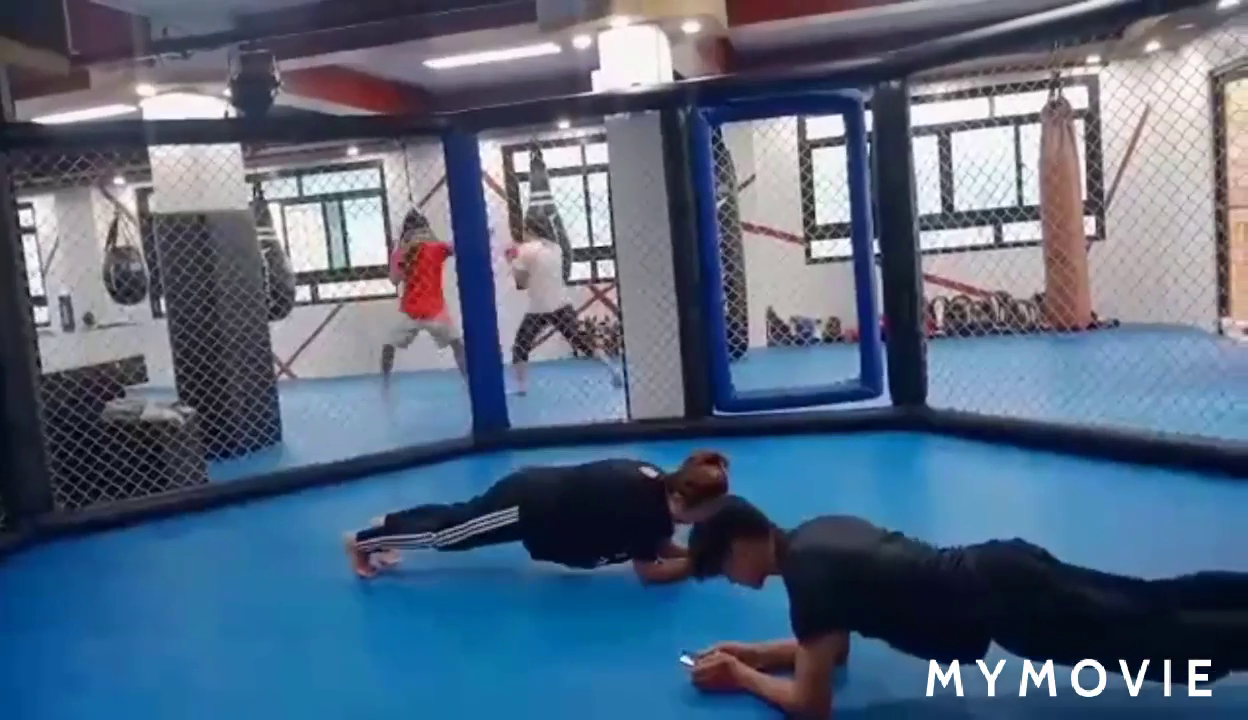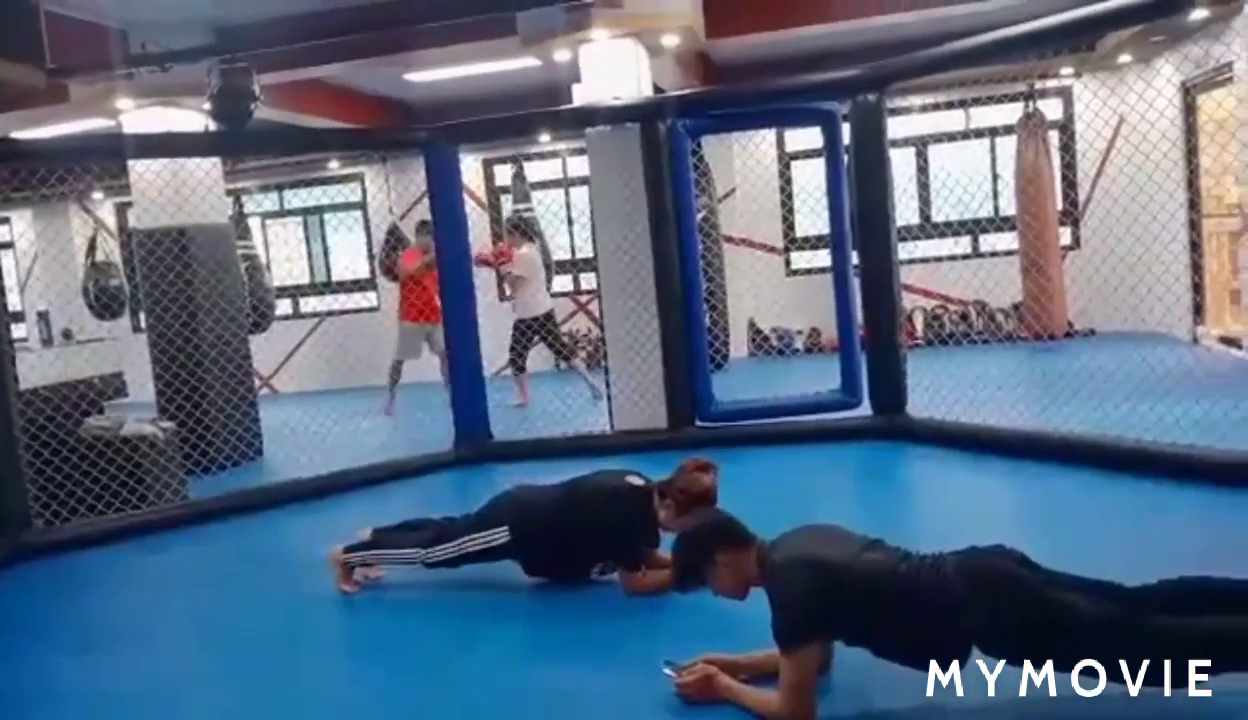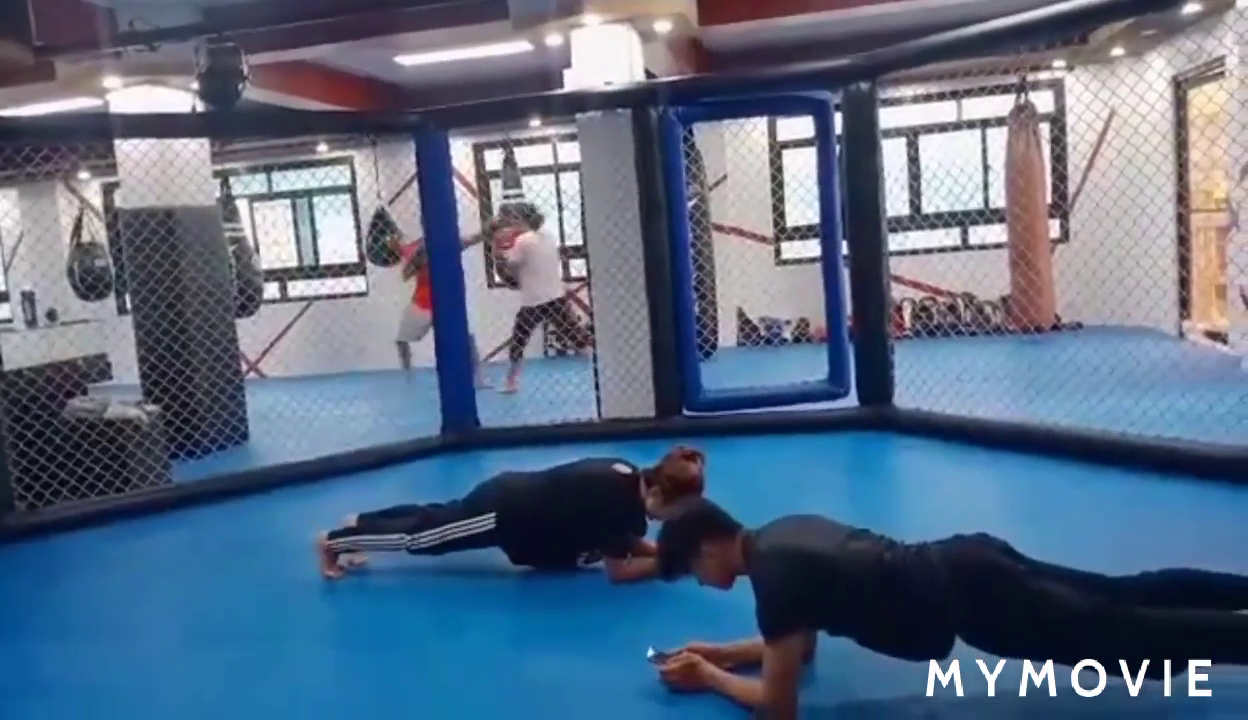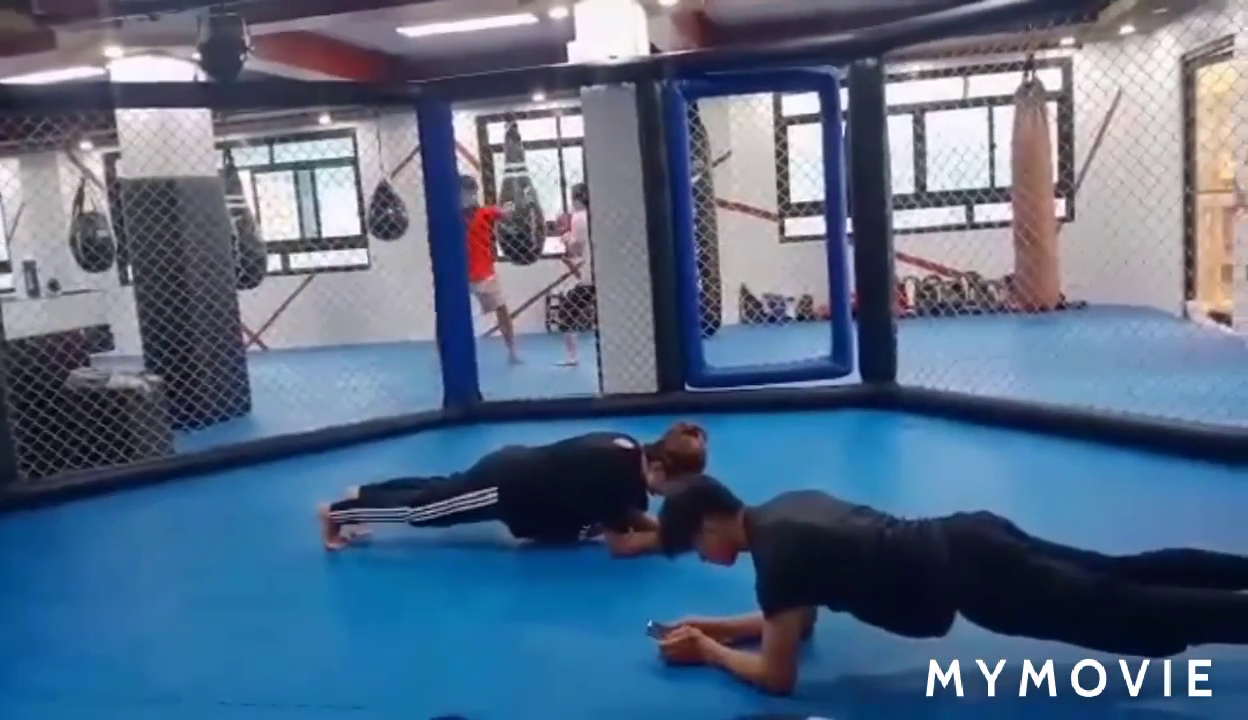
dt=0.5s
person 1, frame 1
left shoulder: (809, 574)
right shoulder: (814, 536)
right elbow: (832, 646)
right wrist: (754, 651)
left hip: (1009, 603)
right hip: (1004, 567)
left knee: (1165, 642)
right knee: (1161, 603)
person 1, frame 2
left shoulder: (790, 586)
right shoulder: (794, 546)
right elbow: (813, 653)
right wrist: (738, 663)
left hip: (988, 608)
right hip: (986, 574)
left knee: (1143, 647)
right knee: (1143, 608)
person 1, frame 3
left shoulder: (775, 574)
right shoulder: (779, 536)
right elbow: (797, 644)
right wrist: (719, 650)
left hip: (970, 600)
right hip: (969, 562)
left knee: (1128, 639)
right knee: (1127, 599)
person 1, frame 4
left shoulder: (777, 552)
right shoulder: (782, 512)
left elbow: (778, 675)
right elbow: (798, 618)
left wrist: (709, 650)
right wrist: (717, 625)
left hip: (972, 576)
right hip: (971, 540)
left knee: (1136, 620)
right knee: (1126, 577)
person 2, frame 1
left shoulder: (660, 485)
right shoulder: (644, 504)
left elbow: (663, 548)
right elbow: (650, 571)
left hip: (537, 488)
right hip: (530, 506)
left knee: (459, 517)
right knee: (448, 532)
left ankle: (385, 526)
right ankle: (363, 540)
person 2, frame 2
left shoulder: (644, 492)
right shoulder: (632, 511)
left elbow: (647, 556)
right elbow: (635, 582)
left hip: (528, 508)
right hip: (521, 526)
left knee: (450, 532)
right knee: (437, 547)
left ankle: (374, 537)
right ankle: (350, 555)
person 2, frame 3
left shoulder: (630, 479)
right shoulder: (620, 499)
left elbow: (632, 543)
right elbow: (619, 569)
left hip: (513, 495)
right hip: (507, 513)
left knee: (436, 519)
right knee: (423, 534)
left ankle: (358, 524)
right ankle: (335, 541)
person 2, frame 4
left shoulder: (632, 454)
right shoulder: (619, 473)
left elbow: (632, 515)
right elbow: (620, 543)
left hip: (516, 470)
right hip: (509, 487)
left knee: (438, 490)
right knee: (422, 508)
left ankle: (361, 495)
right ankle: (336, 511)
person 3, frame 1
left shoulder: (526, 250)
right shoulder: (556, 248)
left elbow: (520, 280)
left wrist: (515, 261)
left hip: (539, 310)
right hip: (561, 306)
left knee: (520, 347)
right knee: (581, 341)
left ankle: (520, 386)
right ankle: (613, 372)
person 3, frame 2
left shoulder: (521, 254)
right shoulder: (532, 249)
left elbow: (514, 284)
left wrist: (504, 266)
left hip: (529, 314)
right hip: (544, 309)
left knee: (517, 356)
right knee: (562, 348)
left ankle: (523, 397)
right ankle: (590, 382)
person 3, frame 3
left shoulder: (522, 241)
right shoulder: (547, 238)
left elbow: (512, 269)
left wrist: (505, 249)
left hip: (534, 302)
right hip: (556, 297)
left knee: (517, 342)
right knee: (577, 336)
left ankle: (511, 383)
person 3, frame 4
left shoulder: (578, 219)
left elbow: (575, 251)
left wrist: (567, 236)
left hip: (591, 278)
left knee: (571, 311)
left ankle: (571, 355)
person 4, frame 1
left shoulder: (438, 249)
right shoulder: (399, 253)
right elbow: (395, 280)
right wrist: (406, 251)
left hip: (436, 311)
right hip: (409, 313)
left knee: (457, 343)
right knee: (388, 346)
right ankle: (386, 383)
person 4, frame 2
left shoulder: (433, 259)
right shoulder: (408, 256)
right elbow: (409, 270)
right wrist: (430, 258)
left hip: (434, 317)
right hip: (411, 319)
left knee: (445, 355)
right knee: (399, 359)
right ankle: (391, 399)
person 4, frame 3
right shoulder: (414, 249)
left elbow: (470, 242)
right elbow: (405, 275)
left wrist: (483, 234)
right wrist: (416, 254)
right hip: (421, 305)
left knee: (468, 339)
right knee: (402, 340)
left ankle: (478, 377)
person 4, frame 4
left shoulder: (486, 212)
left elbow: (506, 213)
right wrist: (461, 211)
left hip: (484, 275)
left knee: (501, 310)
left ankle: (512, 353)
